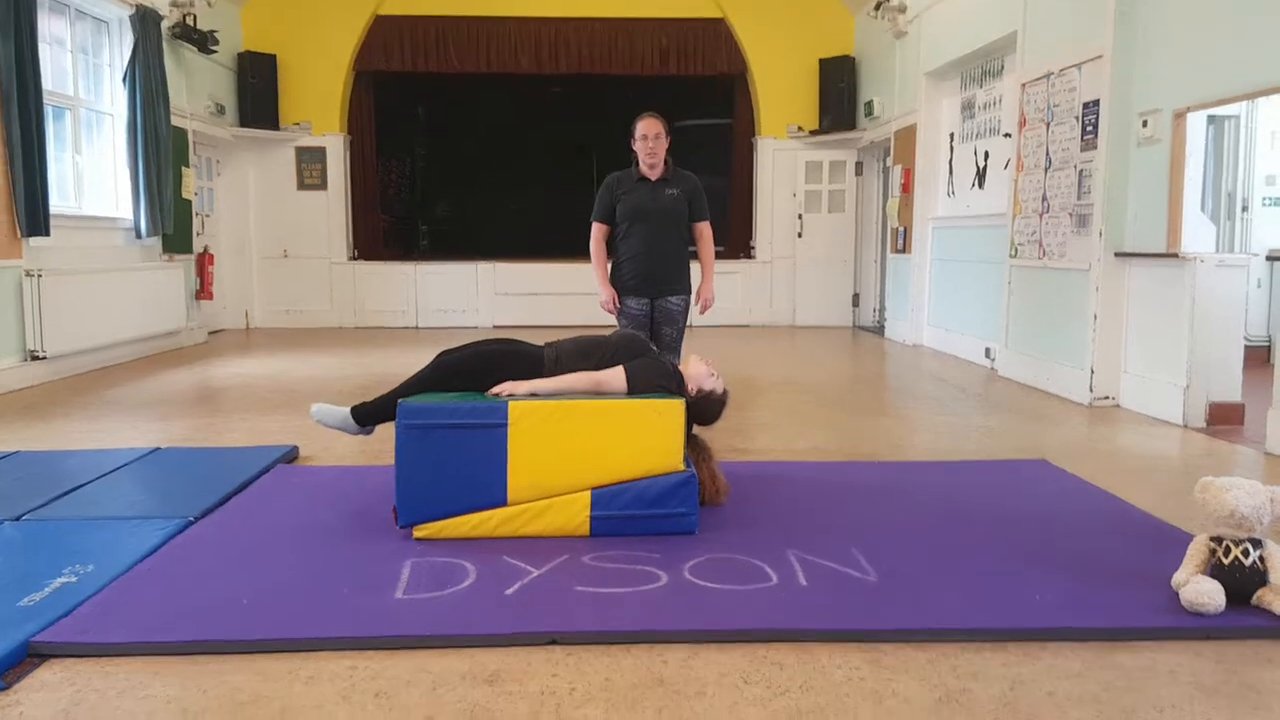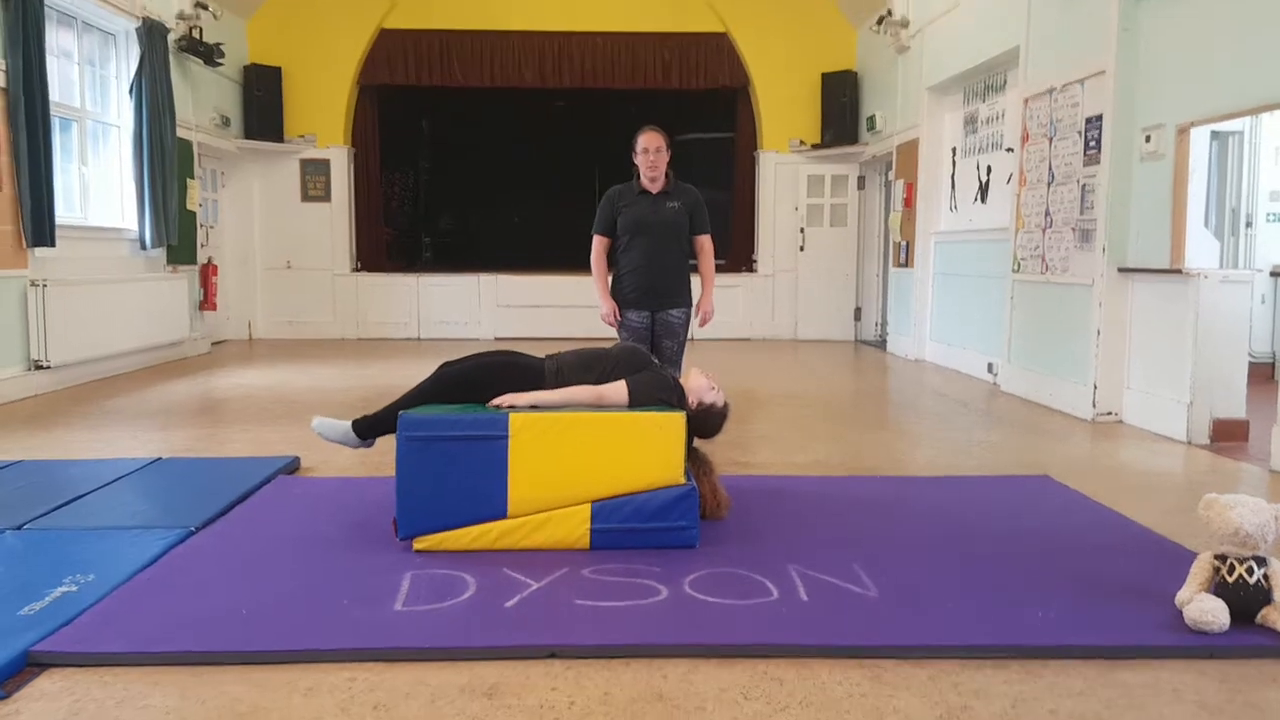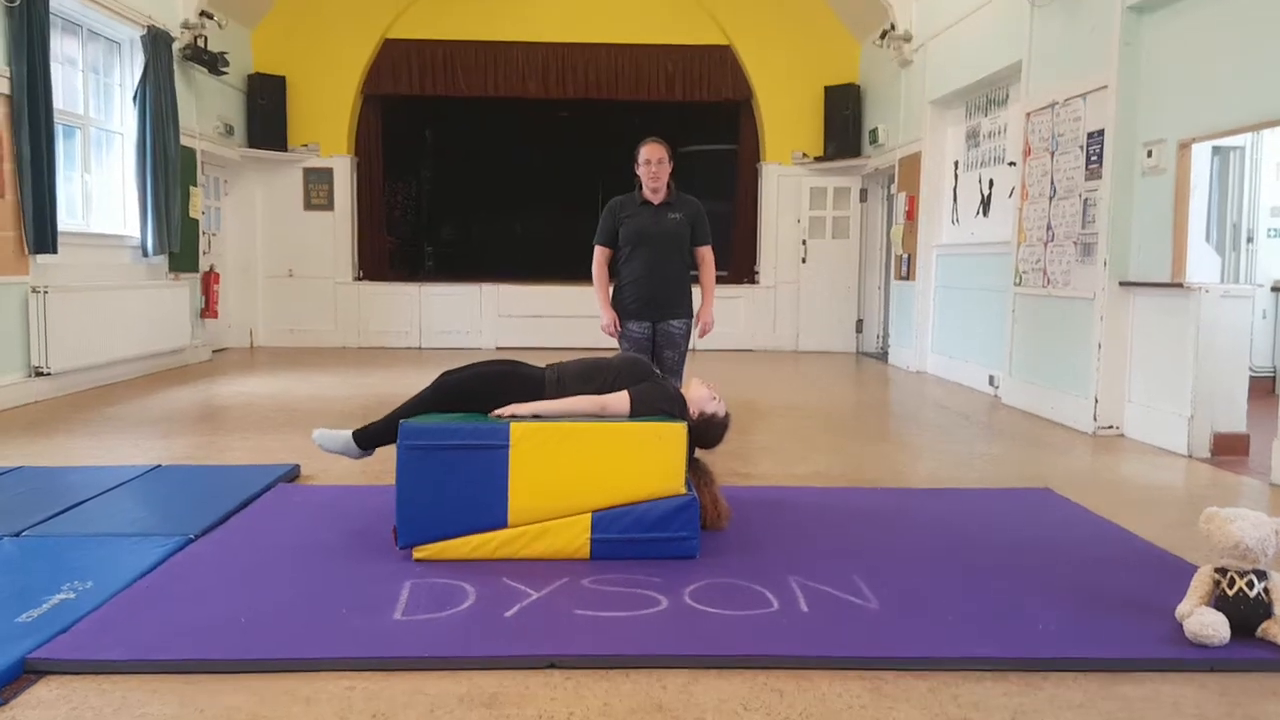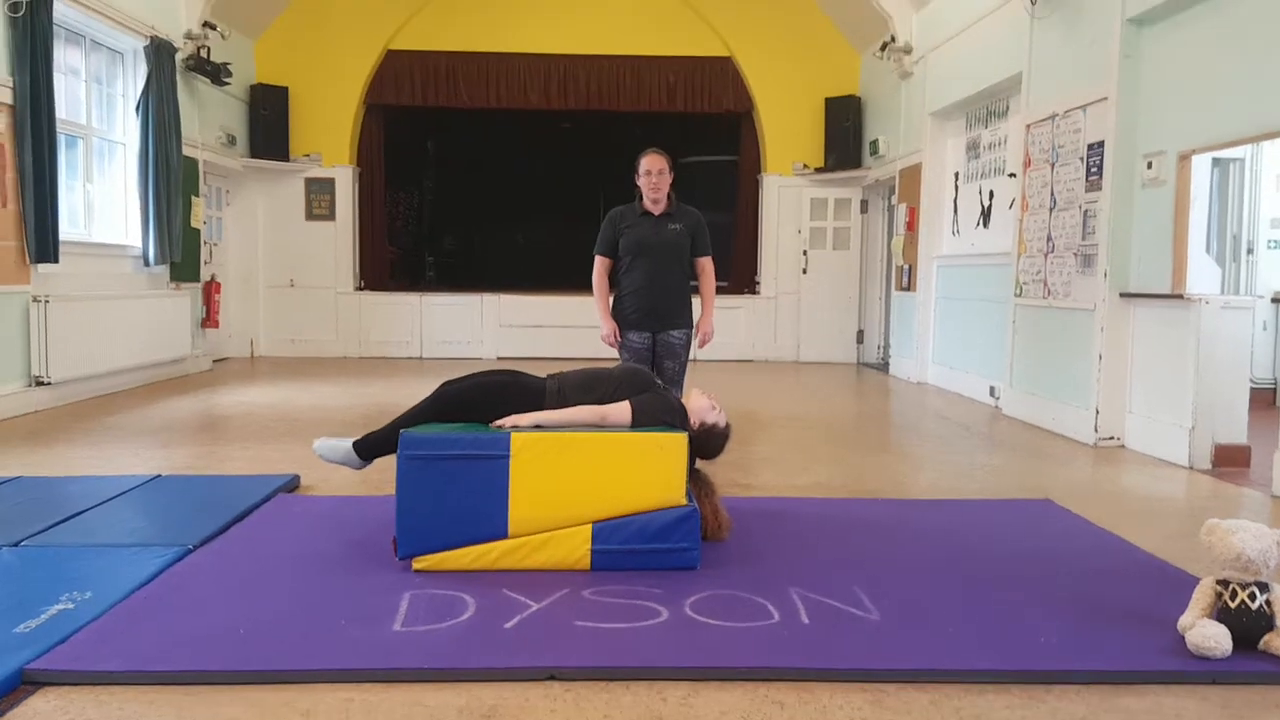
dt=0.1s
person 1, frame 1
left shoulder: (662, 377)
right shoulder: (662, 367)
left elbow: (596, 382)
left wrist: (528, 386)
left hip: (542, 372)
right hip: (544, 359)
left knee: (447, 371)
right knee: (449, 360)
left ankle: (362, 417)
right ankle: (368, 415)
person 1, frame 2
left shoulder: (663, 391)
right shoulder: (662, 378)
left elbow: (598, 395)
left wrist: (529, 398)
left hip: (541, 384)
right hip: (544, 370)
left knee: (447, 383)
right knee: (449, 372)
left ankle: (362, 430)
right ankle: (367, 426)
person 1, frame 3
left shoulder: (666, 401)
right shoulder: (664, 389)
left elbow: (600, 405)
left wrist: (531, 408)
left hip: (544, 393)
right hip: (546, 380)
left knee: (448, 391)
right knee: (450, 380)
left ankle: (362, 440)
right ankle: (368, 436)
person 1, frame 4
left shoulder: (667, 411)
right shoulder: (664, 399)
left elbow: (600, 415)
left wrist: (532, 418)
left hip: (544, 404)
right hip: (546, 389)
left knee: (449, 401)
right knee: (451, 391)
left ankle: (362, 451)
right ankle: (367, 445)
person 2, frame 1
left shoulder: (688, 183)
right shoulder: (615, 184)
left elbow: (703, 233)
right elbow: (598, 237)
left wrist: (707, 281)
right wrist: (603, 284)
left hip: (674, 290)
right hip: (629, 290)
left knee: (669, 360)
person 2, frame 2
left shoulder: (688, 196)
right shoulder: (616, 197)
left elbow: (704, 247)
right elbow: (599, 249)
left wrist: (707, 294)
right wrist: (604, 297)
left hip: (675, 303)
right hip: (630, 303)
left knee: (670, 373)
person 2, frame 3
left shoulder: (690, 208)
right shoulder: (618, 208)
left elbow: (704, 258)
right elbow: (600, 260)
left wrist: (707, 305)
right wrist: (605, 307)
left hip: (676, 314)
right hip: (631, 313)
left knee: (671, 383)
person 2, frame 4
left shoulder: (691, 218)
right shoulder: (618, 218)
left elbow: (705, 269)
right elbow: (600, 270)
left wrist: (707, 315)
right wrist: (604, 317)
left hip: (676, 324)
right hip: (631, 323)
left knee: (671, 394)
